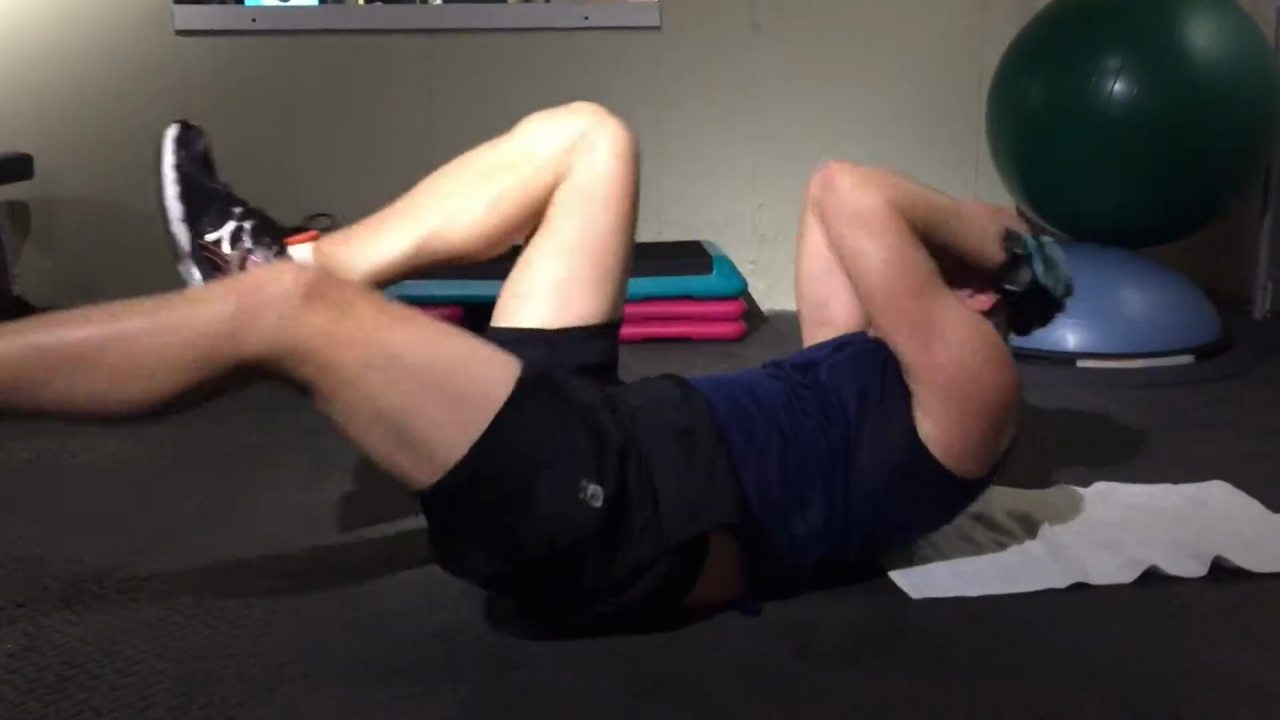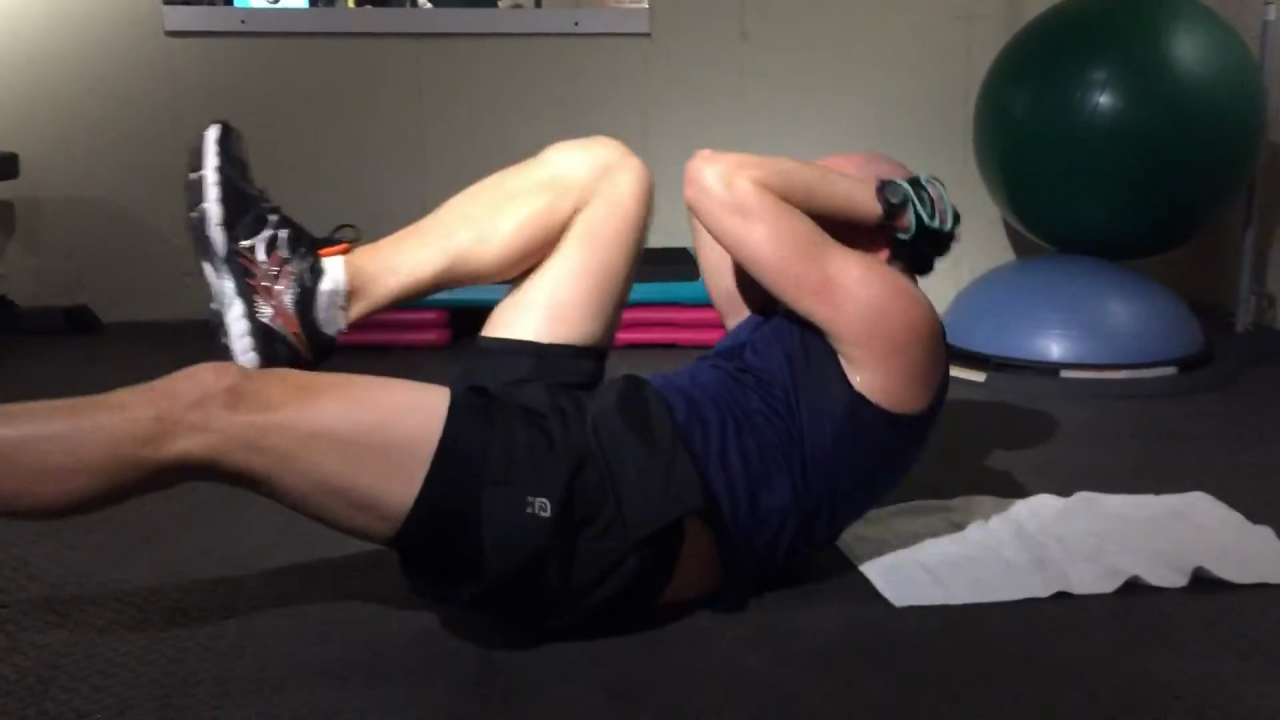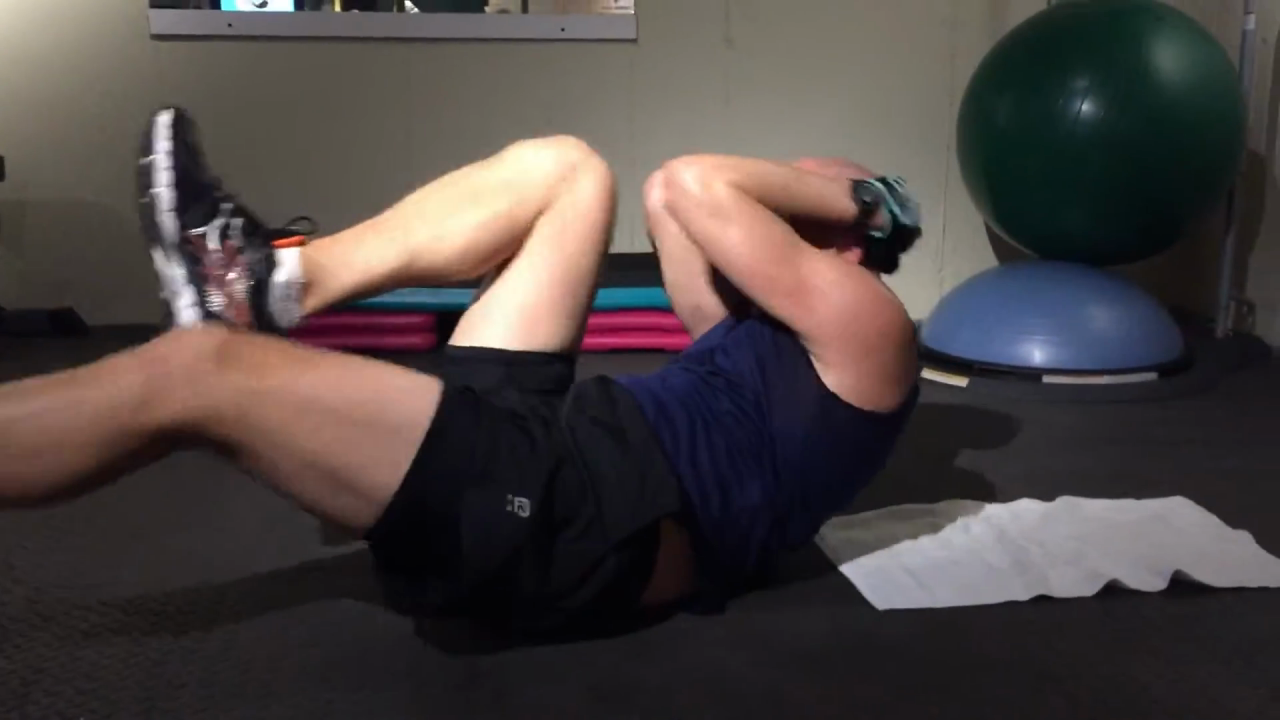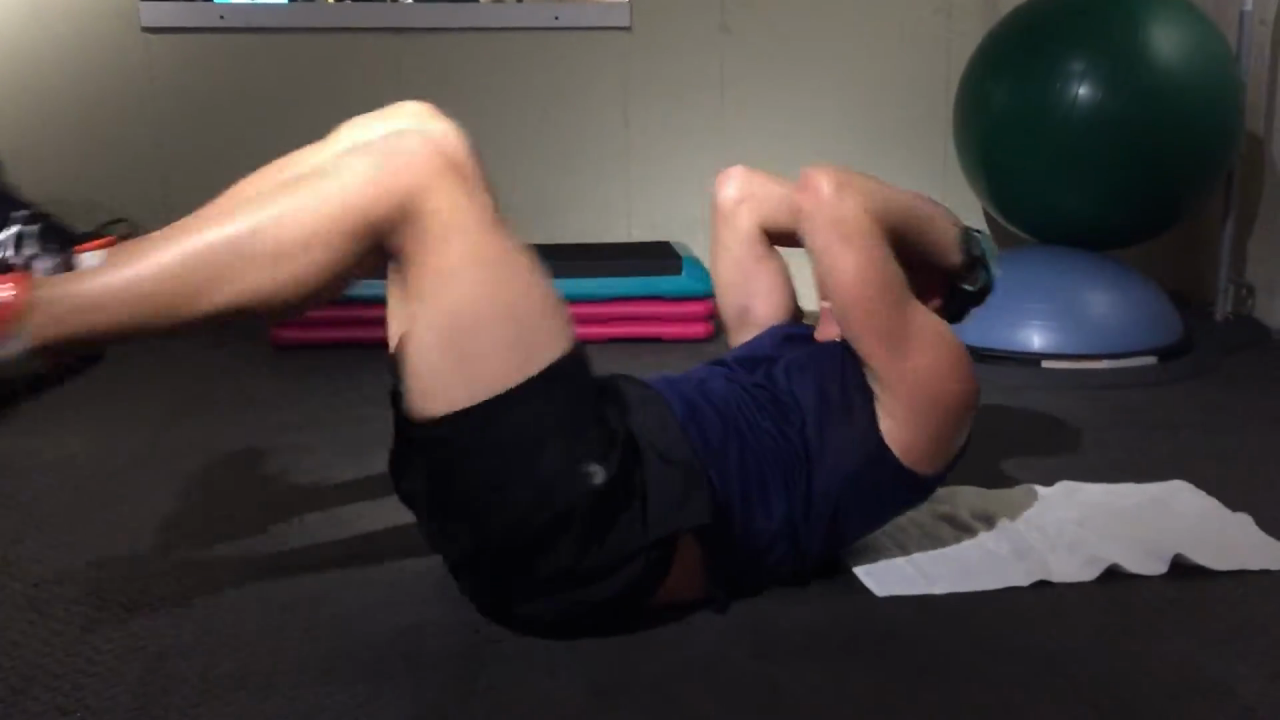
dt=0.3s
person 1, frame 1
left shoulder: (971, 379)
right shoulder: (875, 357)
left elbow: (847, 192)
right elbow: (848, 201)
left wrist: (990, 241)
right wrist: (971, 231)
left hip: (620, 519)
right hip: (595, 438)
left knee: (278, 315)
right knee: (584, 136)
right ankle: (303, 262)
person 1, frame 2
left shoulder: (895, 327)
right shoulder: (815, 330)
left elbow: (719, 180)
right elbow: (728, 207)
left wrist: (876, 199)
right wrist: (858, 193)
left hip: (597, 520)
right hip: (559, 435)
left knee: (205, 408)
right knee: (604, 171)
right ankle: (323, 292)
person 1, frame 3
left shoulder: (866, 327)
right shoulder: (773, 336)
left elbow: (702, 184)
right elbow: (669, 196)
left wrist: (842, 197)
right wrist: (834, 193)
left hip: (568, 527)
right hip: (540, 452)
left knee: (197, 378)
right knee: (569, 172)
right ankle: (281, 278)
person 1, frame 4
left shoulder: (928, 383)
right shoulder: (803, 348)
left elbow: (827, 199)
right elbow: (740, 192)
left wrist: (935, 235)
right wrist: (909, 221)
left hip: (586, 525)
right hip: (548, 470)
left knee: (411, 173)
right knee: (408, 135)
right ankle: (97, 276)
